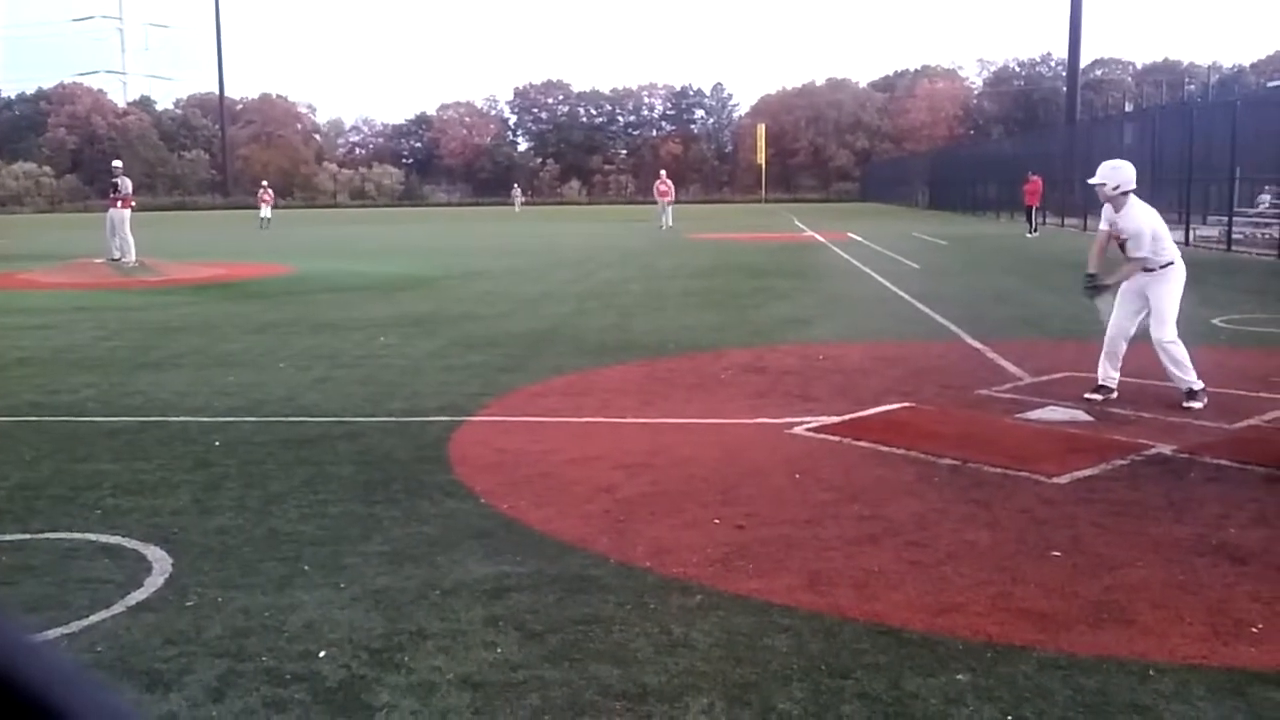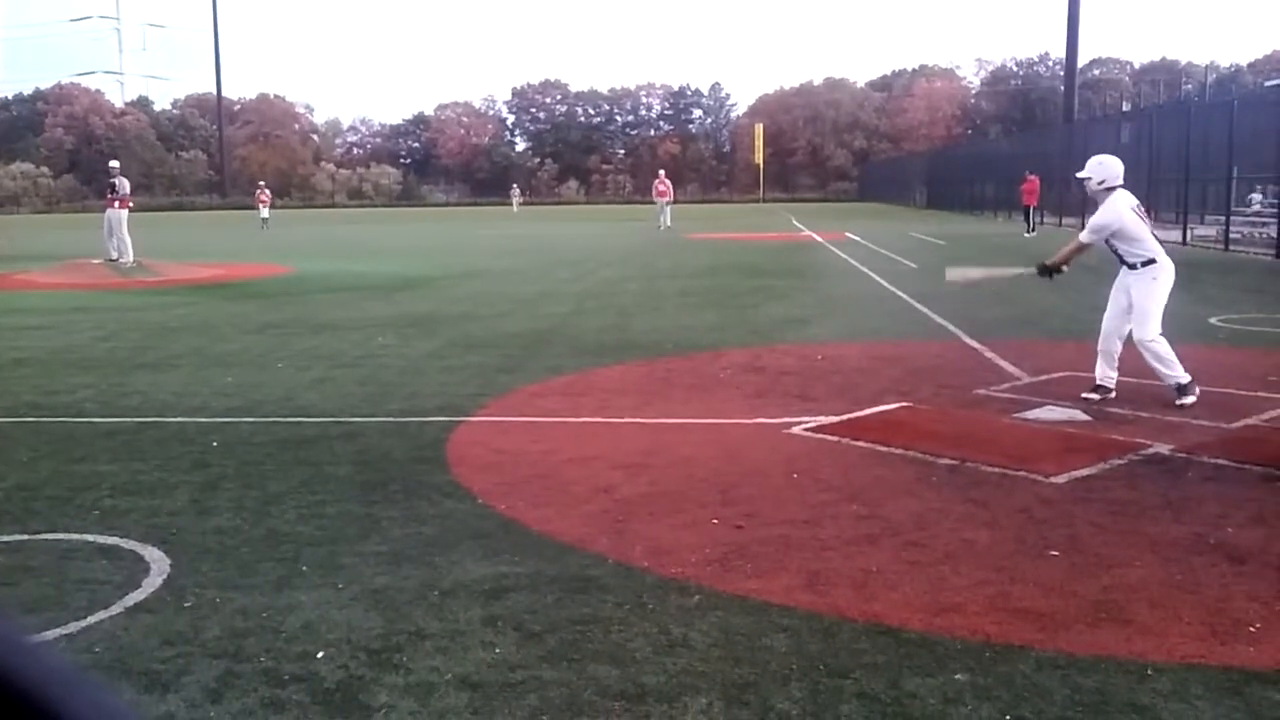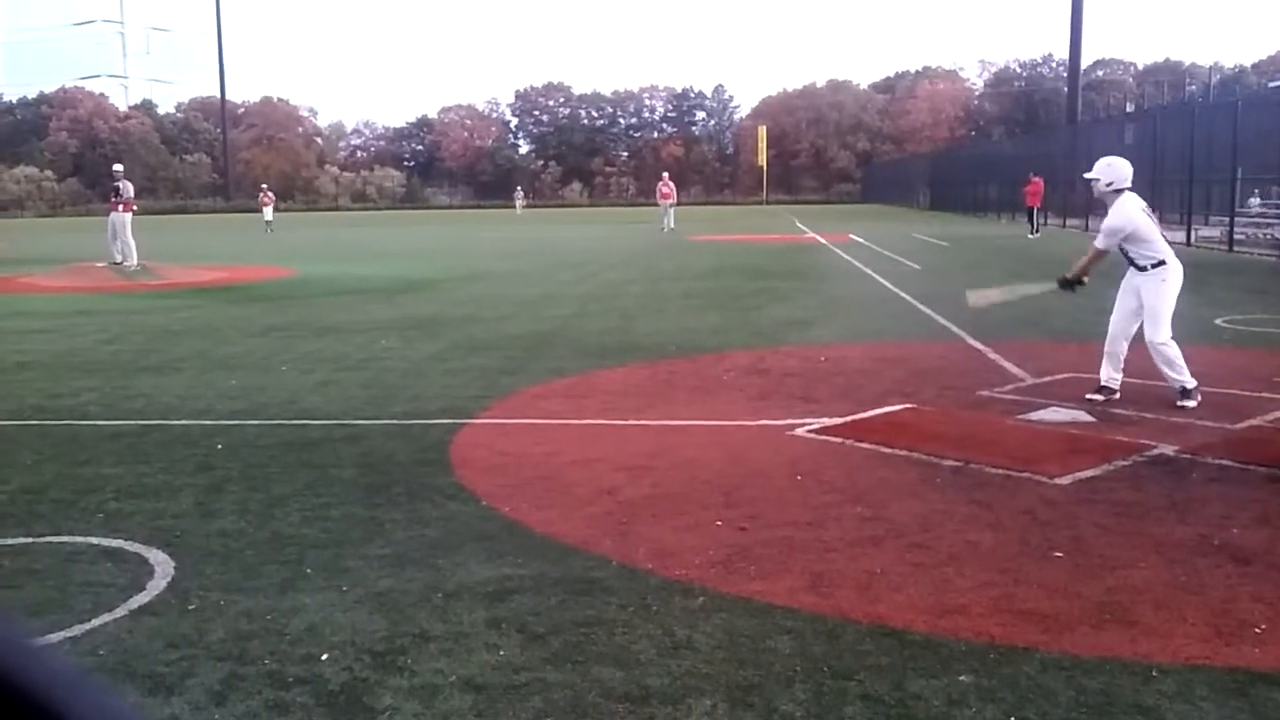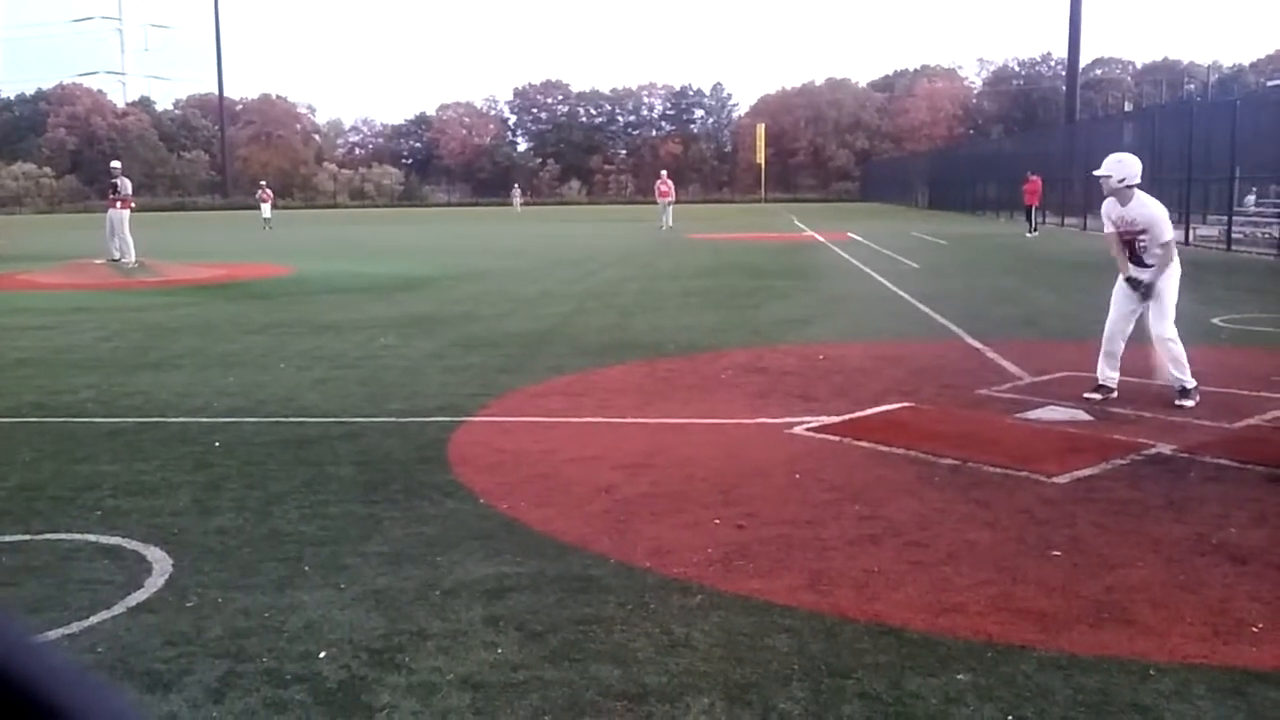
dt=0.3s
person 1, frame 1
left shoulder: (1138, 219)
right shoulder: (1110, 209)
left elbow: (1134, 264)
right elbow: (1099, 244)
left wrist: (1109, 283)
right wrist: (1092, 274)
left hip: (1167, 274)
right hip: (1142, 273)
left knee: (1163, 335)
right knee: (1117, 327)
left ankle: (1194, 388)
right ankle: (1107, 383)
person 1, frame 2
left shoulder: (1108, 215)
right shoulder: (1120, 196)
left elbow: (1079, 246)
right elbow: (1087, 237)
left wrist: (1050, 265)
right wrist: (1059, 261)
left hip: (1153, 272)
right hip: (1131, 271)
left knee: (1145, 334)
right knee: (1111, 327)
left ankle: (1183, 383)
right ankle: (1105, 383)
person 1, frame 3
left shoulder: (1120, 217)
right shoulder: (1127, 200)
left elbow: (1096, 254)
right elbow: (1102, 246)
left wrist: (1071, 277)
right wrist: (1082, 273)
left hip: (1162, 274)
right hip: (1138, 272)
left knee: (1157, 336)
right knee: (1117, 328)
left ankle: (1188, 387)
right ankle: (1109, 384)
person 1, frame 4
left shoulder: (1151, 209)
right shoulder: (1109, 206)
left elbow: (1168, 251)
right elbow: (1116, 246)
left wrist: (1153, 282)
right wrist: (1128, 278)
left hip: (1162, 272)
right hip: (1133, 272)
left knee: (1162, 332)
right knee: (1114, 327)
left ankle: (1187, 386)
right ankle: (1107, 383)
